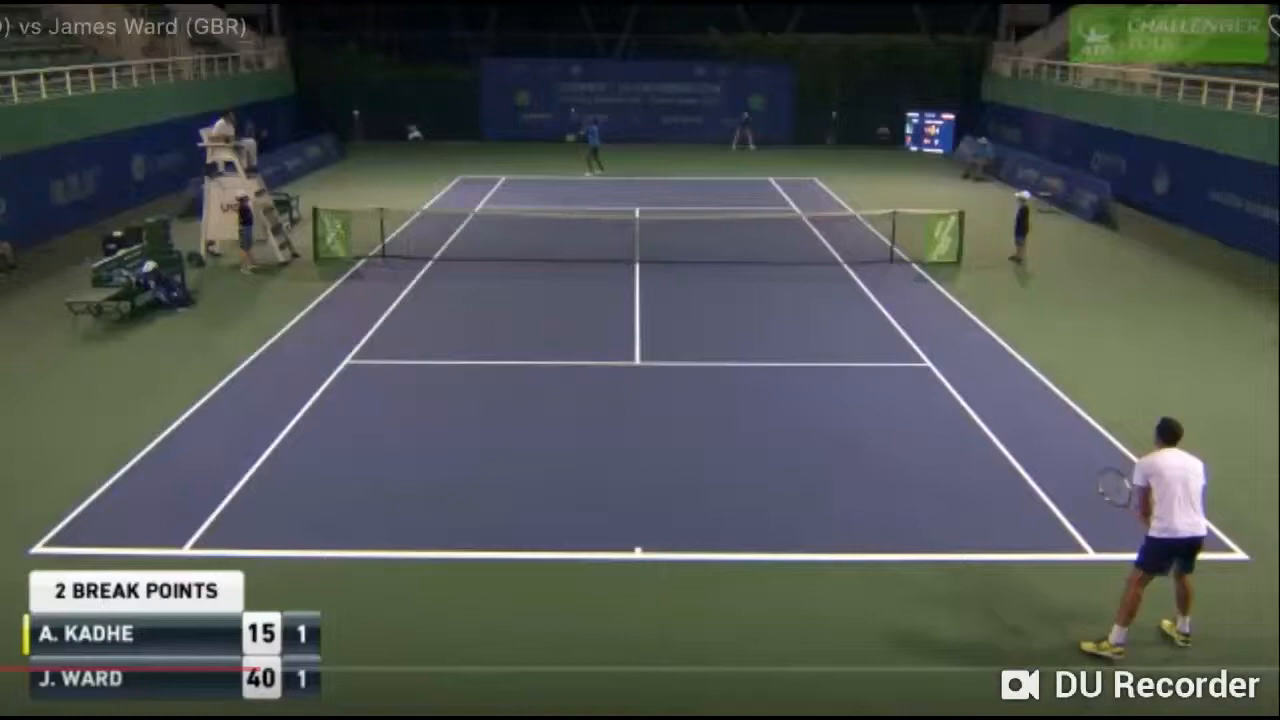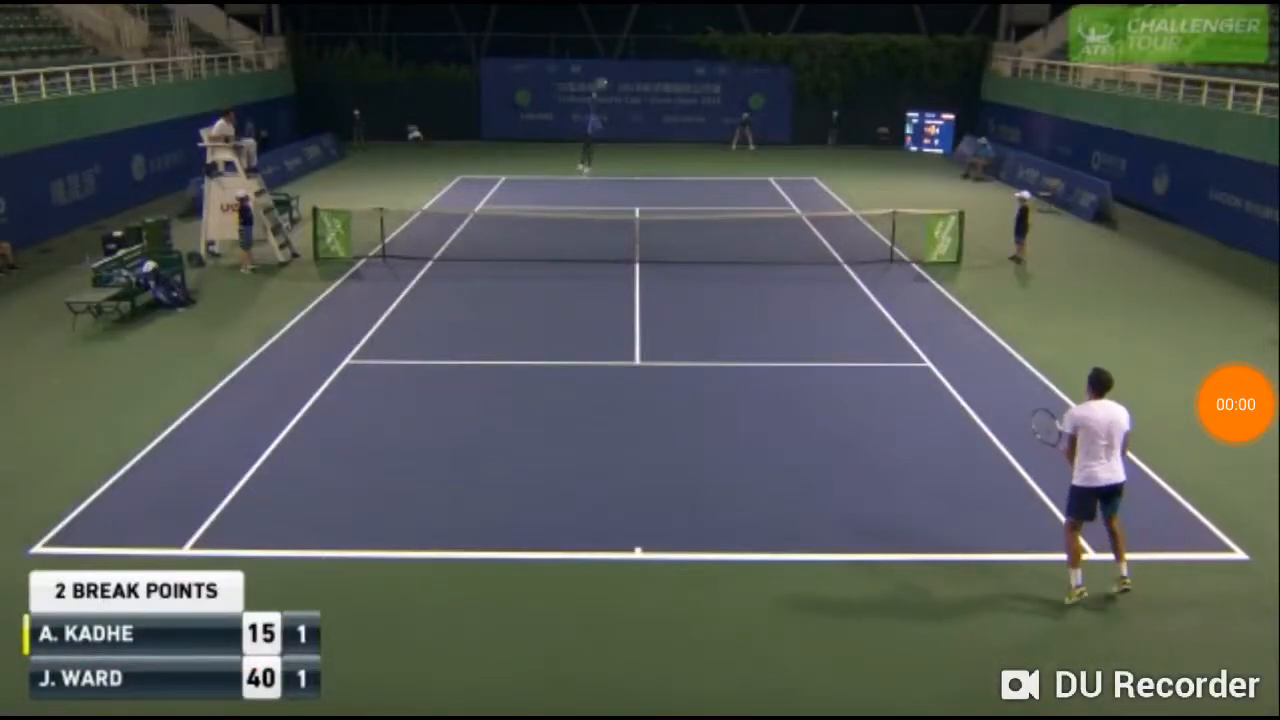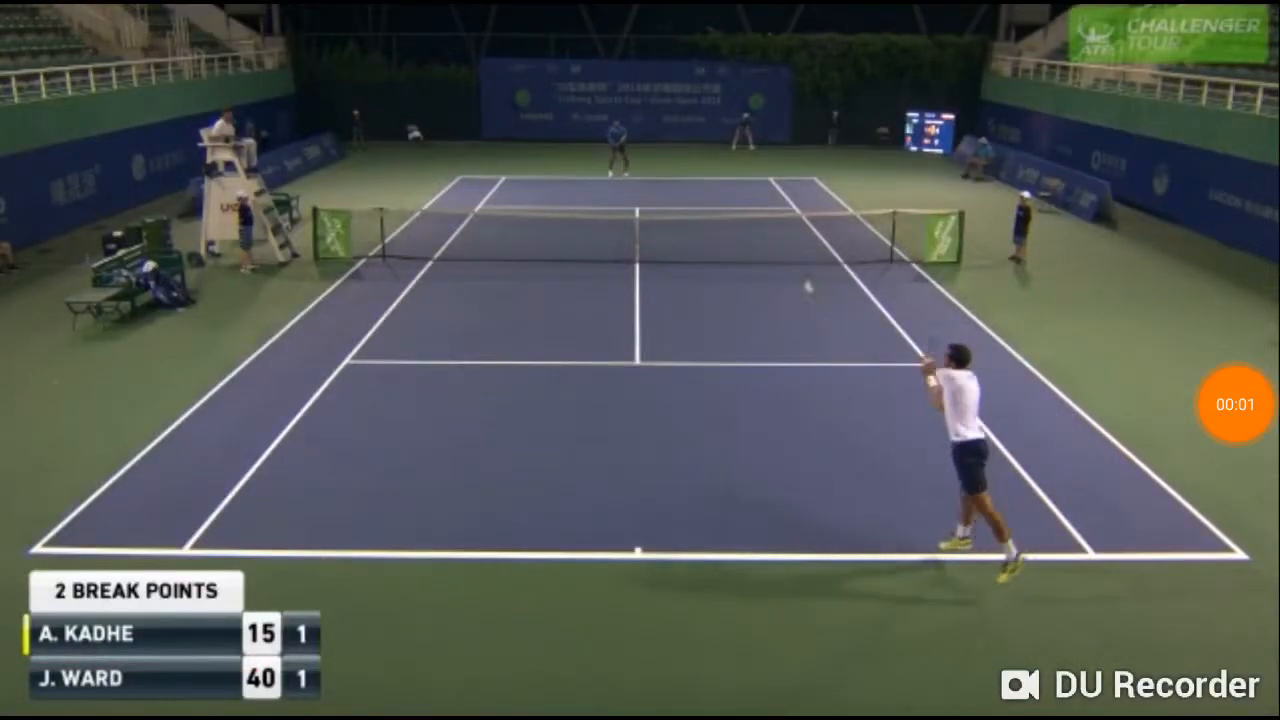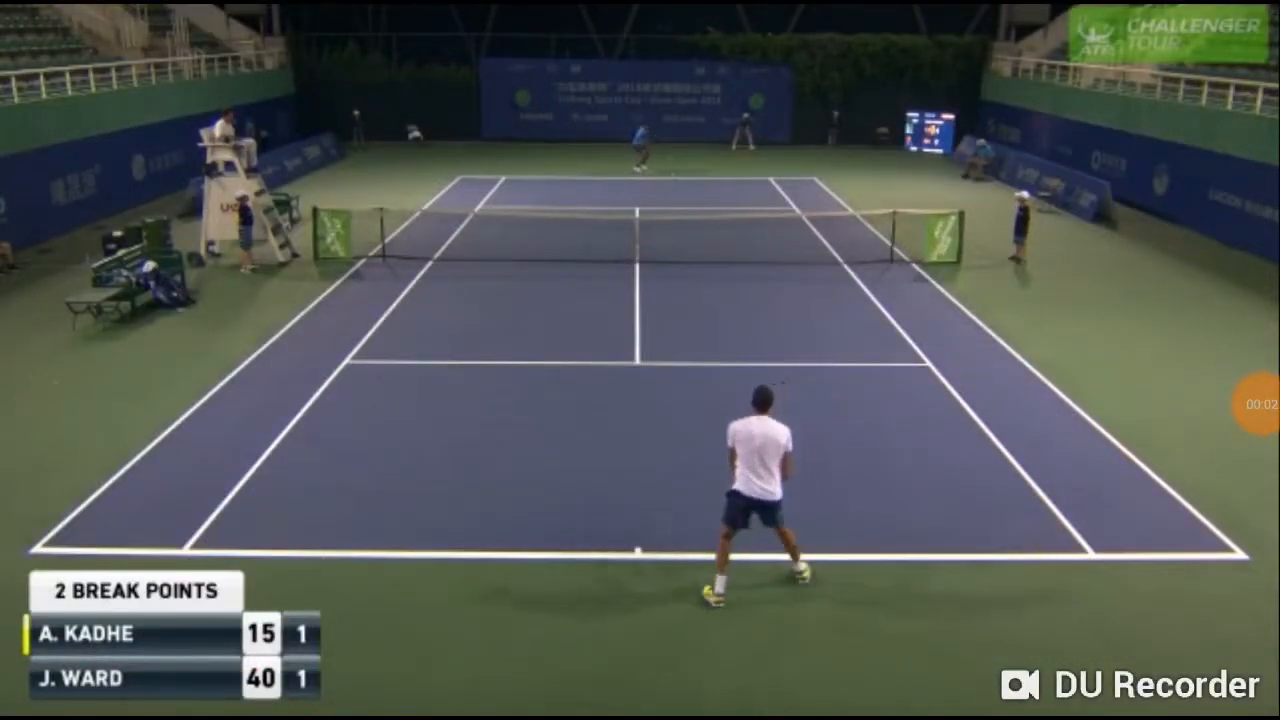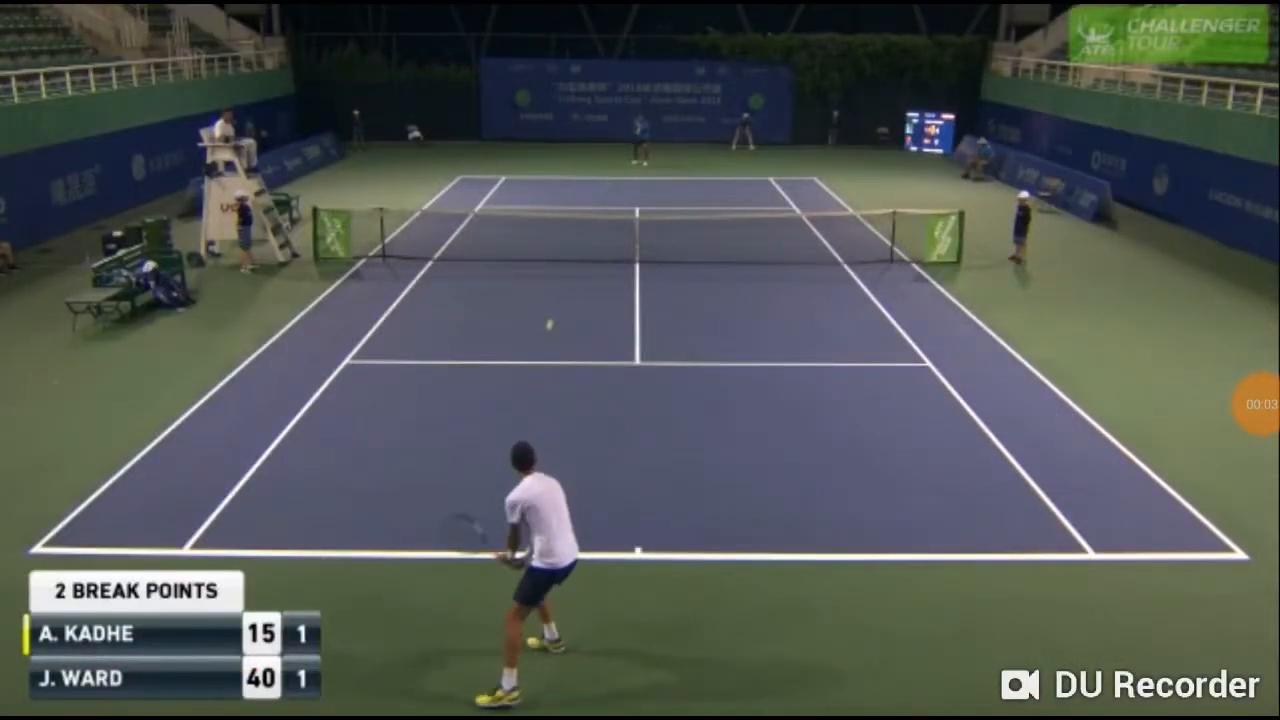
dt=1s
person 1, frame 1
left shoulder: (1146, 463)
right shoulder: (1196, 464)
left elbow: (1143, 509)
left wrist: (1150, 523)
left hip: (1165, 533)
right hip: (1197, 532)
left knee: (1136, 582)
right knee: (1182, 575)
left ankle: (1115, 642)
right ankle: (1182, 631)
person 1, frame 2
left shoulder: (1076, 414)
right shoulder: (1122, 413)
left elbow: (1070, 452)
right elbow: (1123, 449)
left hip: (1086, 480)
right hip: (1116, 478)
left knee: (1072, 529)
right knee: (1112, 524)
left ankle: (1077, 586)
right ankle: (1123, 577)
person 1, frame 3
left shoulder: (950, 375)
right shoulder: (969, 378)
left elbow: (935, 386)
right elbow: (943, 405)
left wrist: (929, 372)
right wrist: (932, 374)
left hip: (965, 446)
right hip: (974, 442)
left knee: (981, 502)
right knee: (968, 493)
left ankle: (1012, 556)
right ankle: (962, 536)
person 1, frame 4
left shoulder: (736, 427)
right shoulder: (783, 431)
left elbow: (733, 463)
right elbow: (786, 472)
left hip: (743, 491)
right hip: (772, 494)
left knee: (726, 537)
right knee: (781, 528)
left ankle: (718, 591)
right ankle: (800, 568)
person 1, frame 5
left shoulder: (517, 497)
right shoulder: (552, 483)
left elbow: (514, 536)
left wrist: (509, 556)
right wrist: (532, 551)
left hip: (549, 562)
right hip: (570, 557)
left knee: (513, 619)
right knee: (534, 591)
left ankle: (508, 689)
right ankle: (552, 637)
